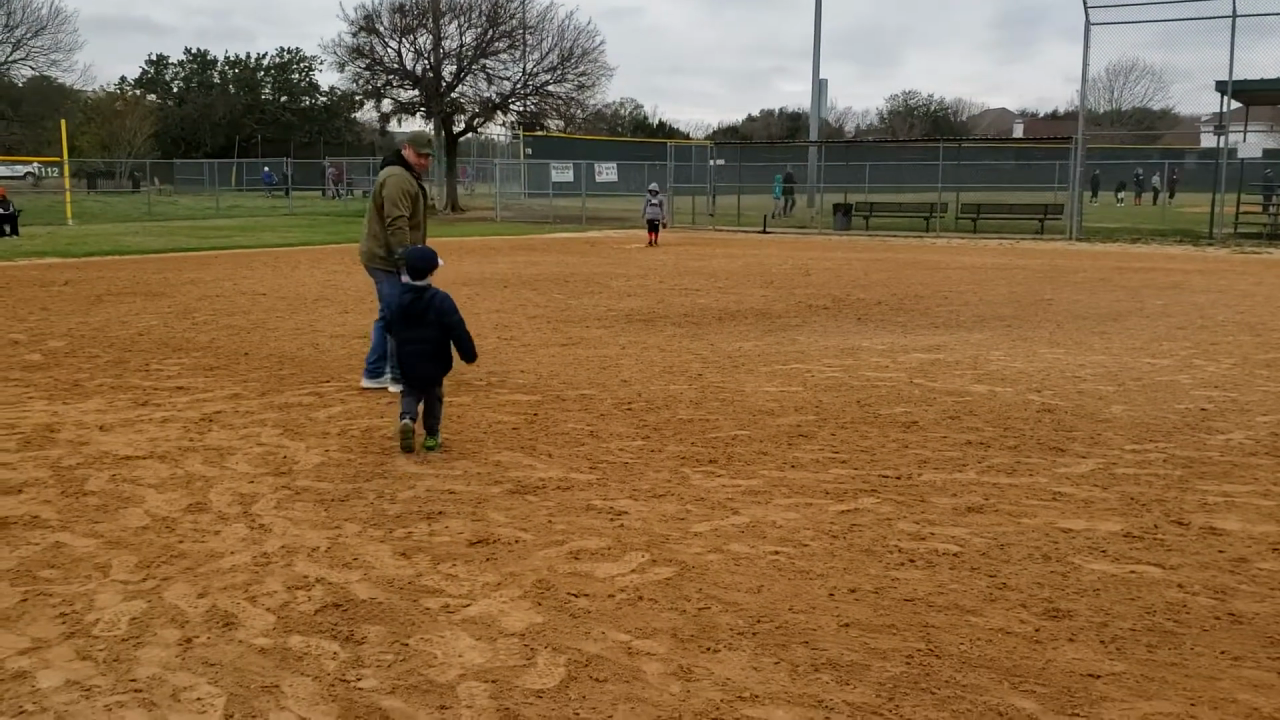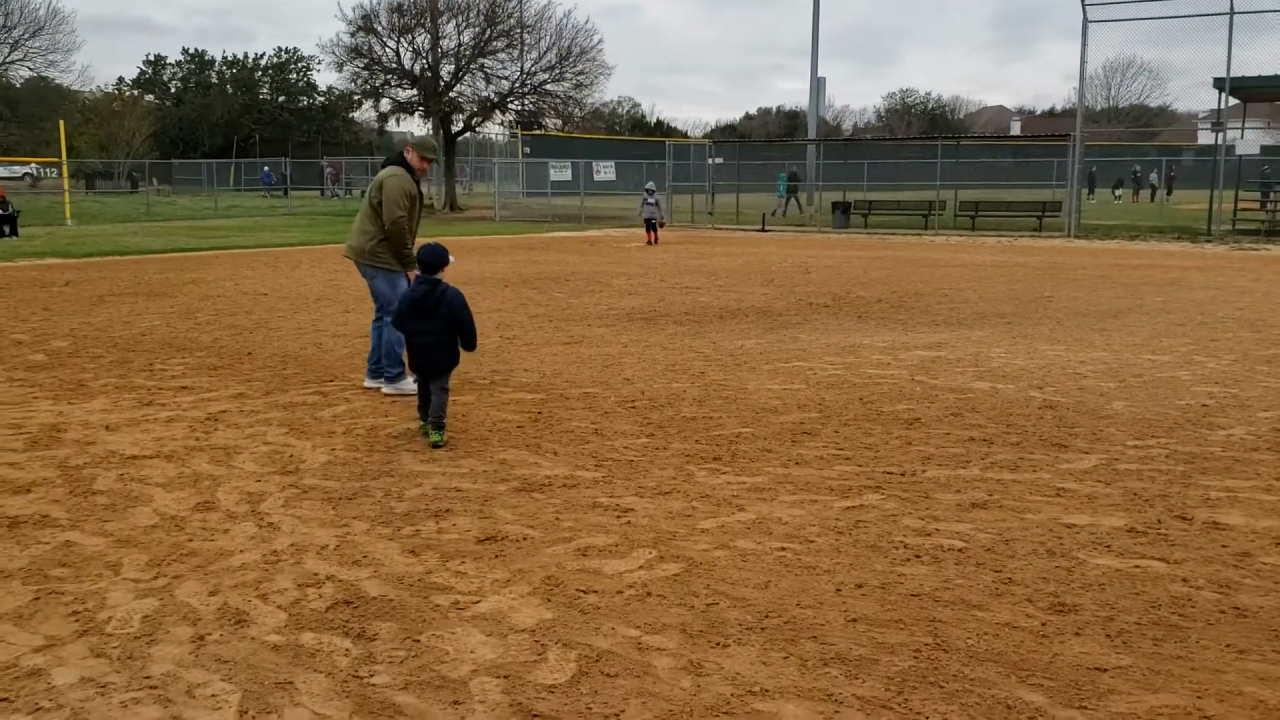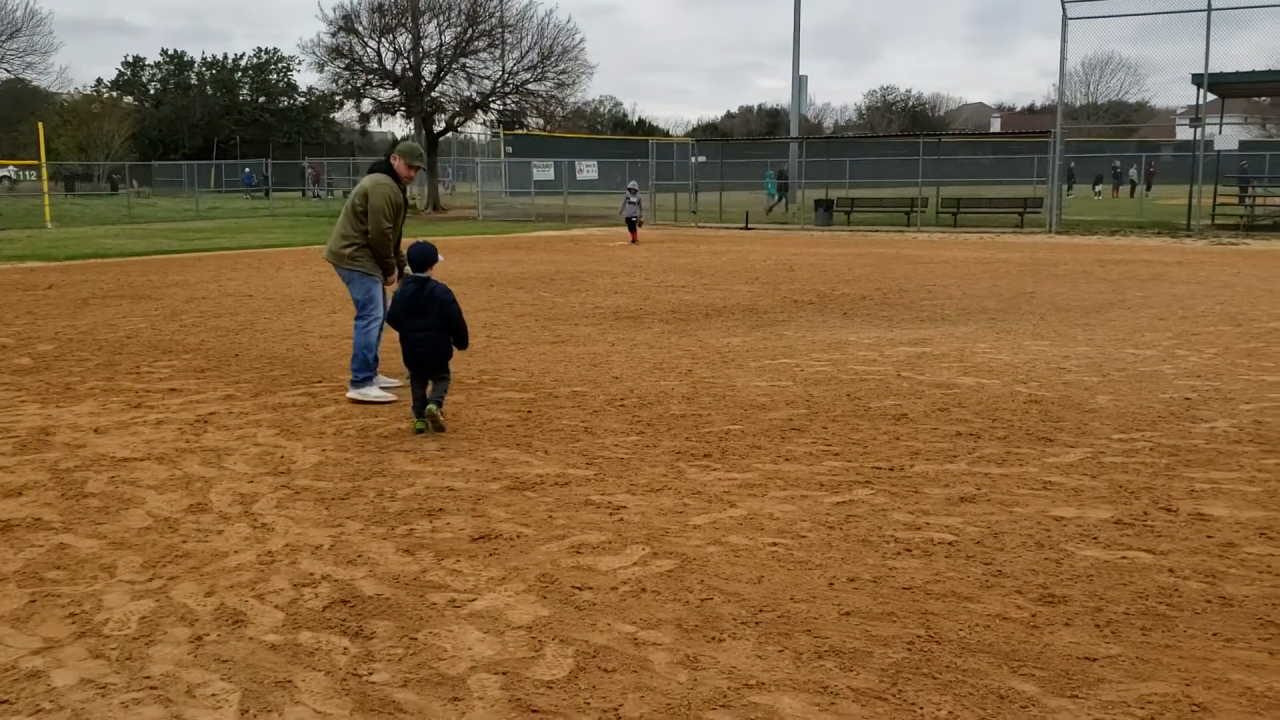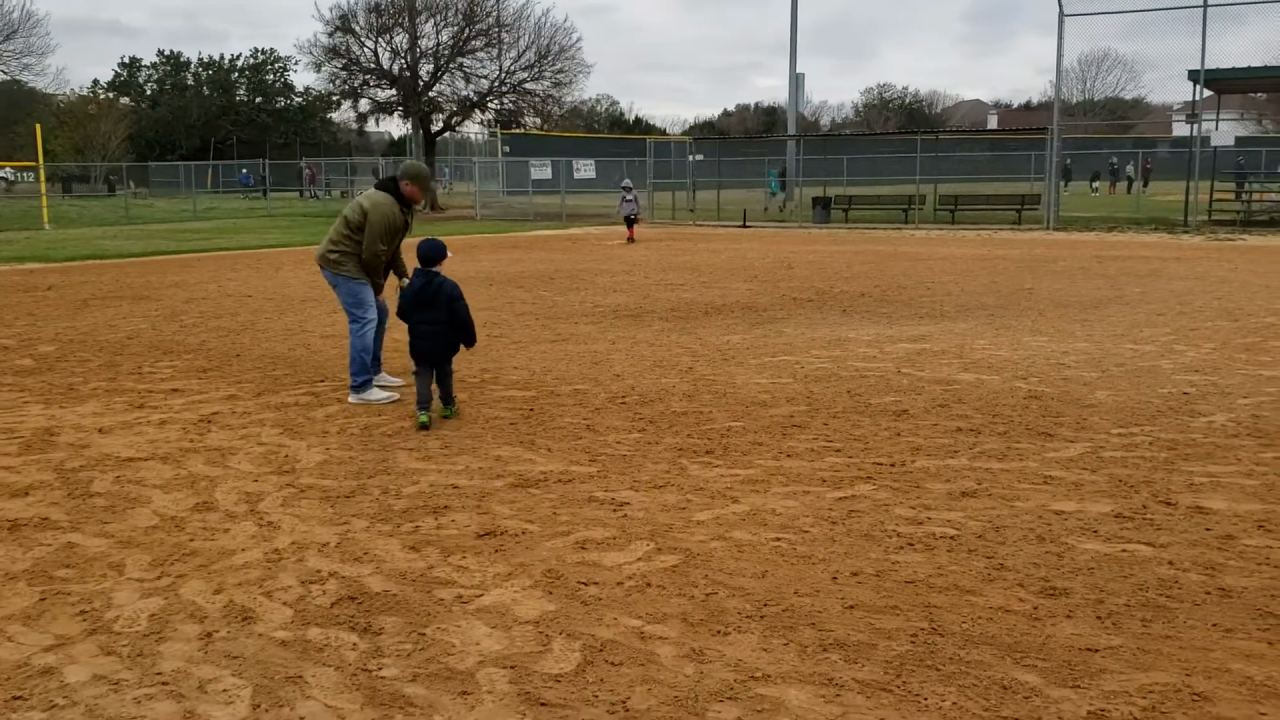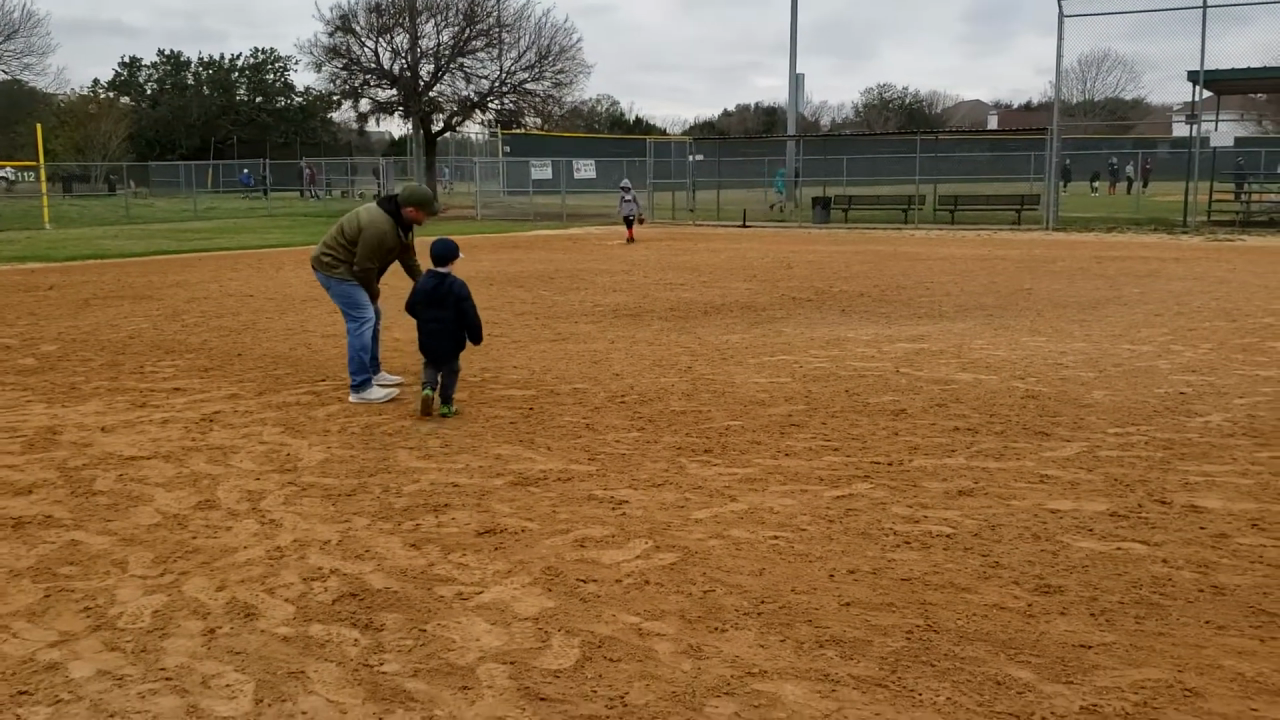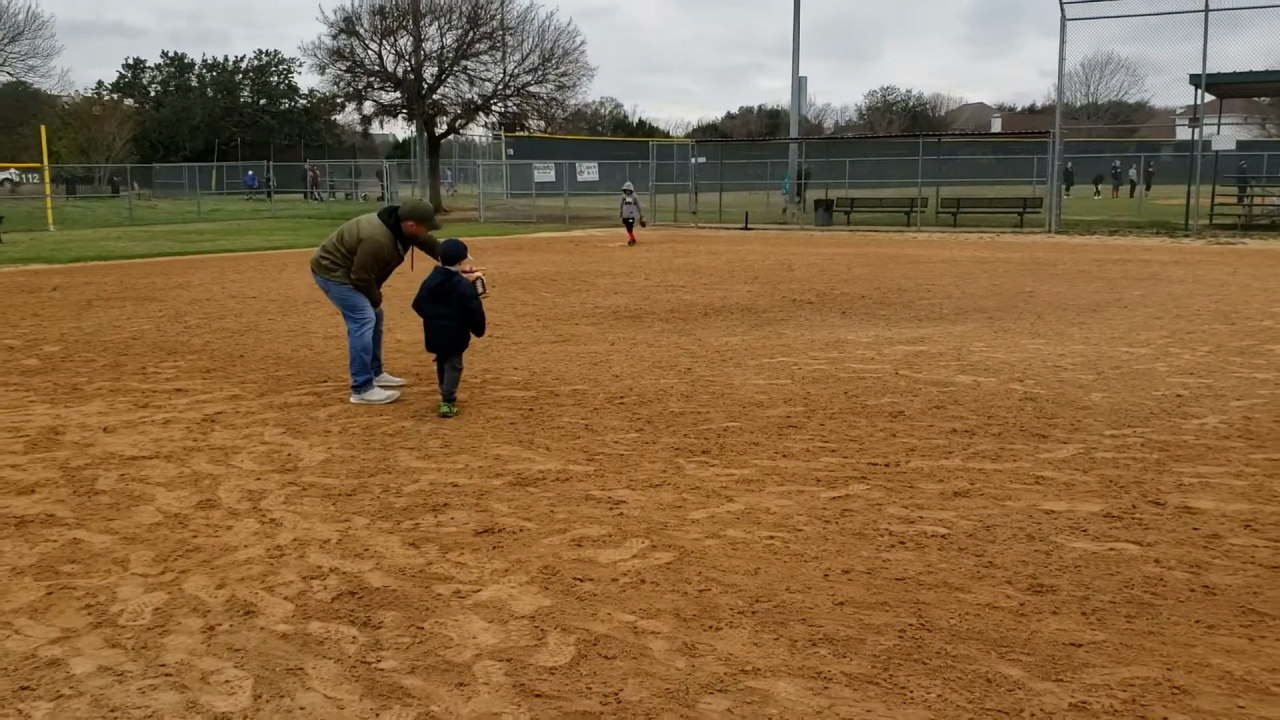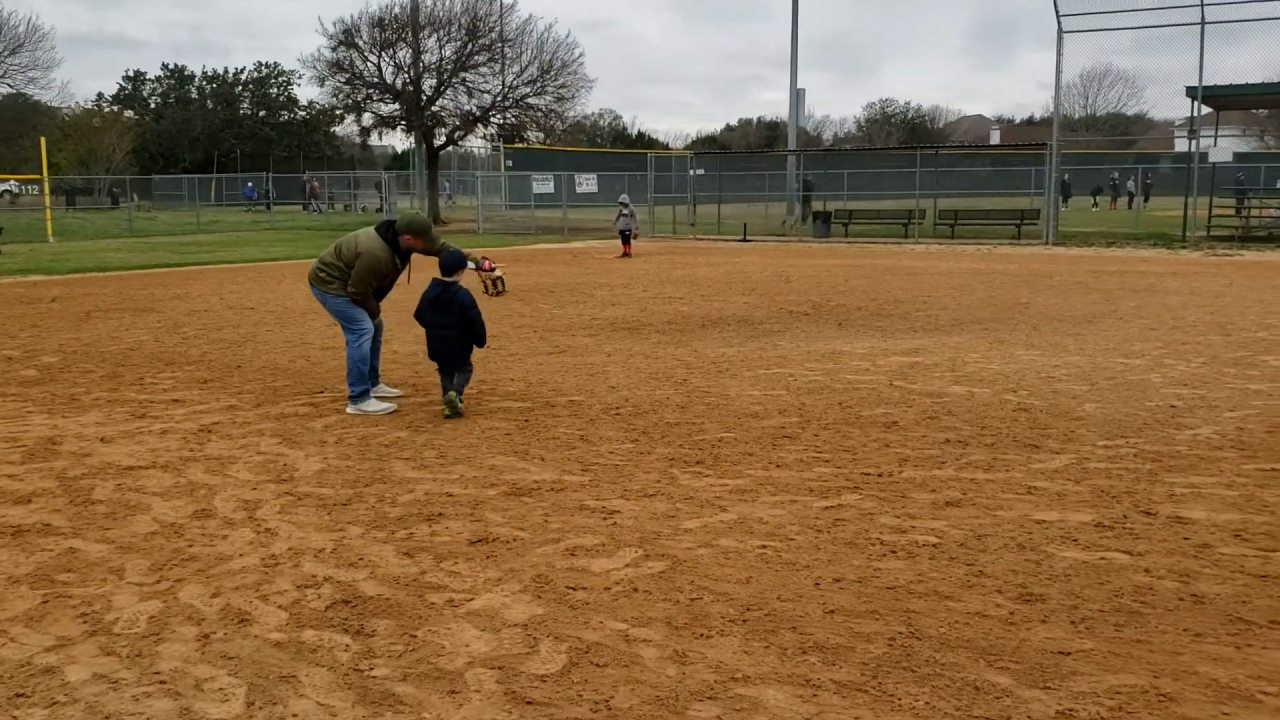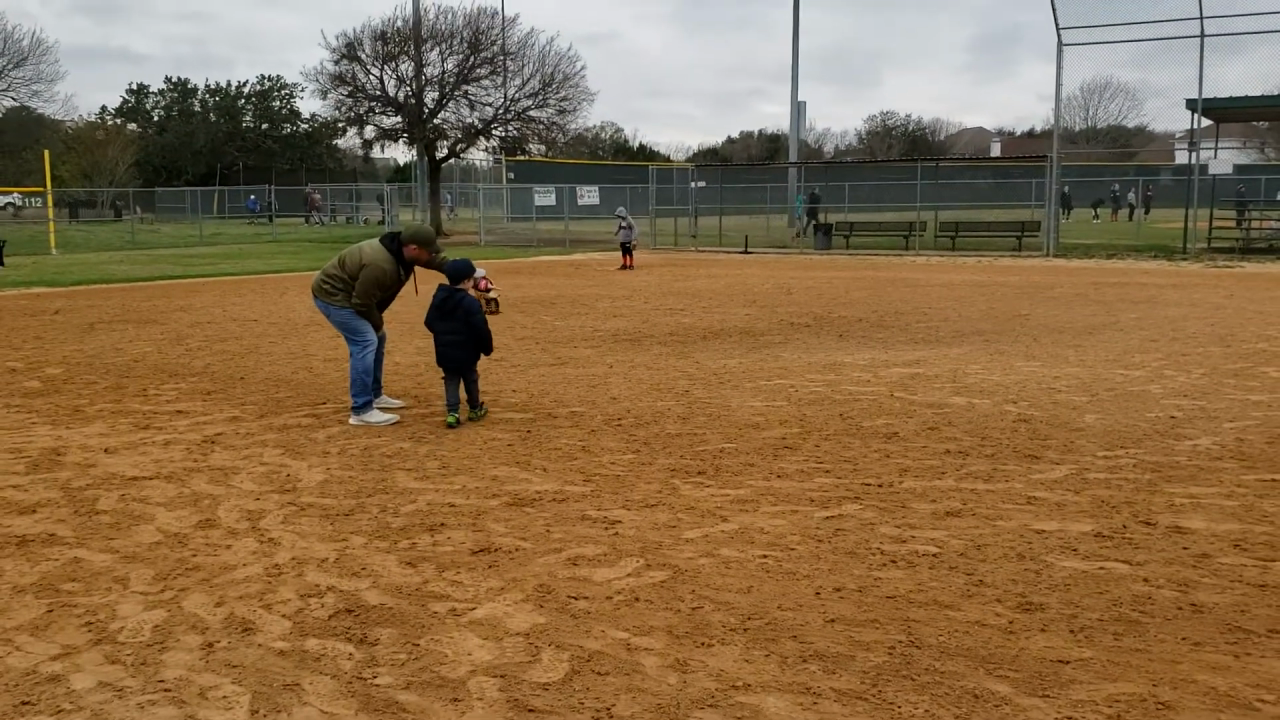
dt=0.2s
person 1, frame 1
left shoulder: (407, 176)
right shoulder: (397, 177)
right elbow: (397, 227)
left hip: (387, 259)
right hip: (390, 260)
left knee: (389, 315)
left ankle: (374, 374)
right ankle: (400, 378)
person 1, frame 2
left shoulder: (403, 178)
right shoulder: (397, 178)
left elbow: (402, 225)
right elbow: (396, 225)
left wrist: (410, 262)
right wrist: (410, 264)
left hip: (374, 256)
right hip: (379, 256)
left knee: (385, 314)
right knee: (397, 313)
left ankle: (377, 374)
right ankle: (394, 378)
person 1, frame 3
left shoulder: (389, 184)
right shoulder: (383, 186)
left elbow: (390, 234)
right elbow: (380, 234)
left wrist: (401, 264)
right wrist: (390, 270)
left hip: (357, 258)
right hip: (357, 259)
left knee: (374, 315)
right knee: (371, 317)
left ankle: (367, 375)
right ankle: (361, 384)
person 1, frame 4
left shoulder: (396, 202)
right shoulder: (384, 206)
left elbow: (391, 247)
right elbow: (372, 253)
left wrist: (403, 276)
right wrist: (377, 287)
left hip: (352, 264)
right hip: (342, 263)
left knee: (379, 314)
right knee: (365, 319)
left ankle: (373, 372)
right ankle: (361, 389)
person 1, frame 5
left shoulder: (399, 218)
right shoulder: (379, 226)
left elbow: (407, 254)
right elbow: (364, 268)
left wrist: (422, 281)
right wrist: (373, 295)
left hip: (347, 267)
right hip: (334, 267)
left knee: (371, 315)
right knee: (362, 318)
left ankle: (373, 372)
right ankle: (361, 389)
person 1, frame 6
left shoulder: (404, 225)
right shoulder: (377, 239)
left elbow: (431, 244)
right elbow: (361, 277)
right wrist: (375, 300)
left hip: (348, 270)
right hip: (331, 271)
left knee: (374, 317)
right knee: (363, 319)
left ankle: (375, 373)
right ankle: (362, 390)
person 1, frame 7
left shoulder: (402, 237)
right shoulder: (374, 254)
left elbow: (439, 247)
right elbow: (356, 291)
left wrist: (477, 263)
right wrist: (374, 312)
left hip: (351, 283)
right hip: (328, 283)
left knee: (373, 327)
right knee: (362, 330)
left ankle: (371, 384)
right ankle: (358, 400)
person 1, frame 8
left shoulder: (402, 249)
right shoulder: (380, 265)
left elbow: (438, 261)
right elbow: (362, 303)
right wrist: (377, 324)
left hip: (346, 296)
right hip: (332, 296)
left knee: (376, 339)
right knee: (366, 342)
left ankle: (374, 396)
right ankle: (361, 411)
person 2, frame 1
left shoulder: (399, 301)
right shoulder: (441, 300)
left elbow: (391, 329)
right elbow: (458, 331)
right wrist: (469, 355)
left hip: (407, 362)
right hip: (434, 362)
left knee: (410, 393)
right knee: (433, 396)
left ankle: (407, 420)
right ankle: (431, 436)
person 2, frame 2
left shoulder: (409, 294)
right shoulder: (452, 295)
left elbow: (398, 323)
right elbow: (465, 324)
right wrist: (468, 344)
left hip: (418, 354)
right hip: (443, 354)
left knee: (424, 384)
right knee: (439, 388)
left ankle: (426, 420)
right ankle: (436, 429)
person 2, frame 3
left shoulder: (401, 293)
right shoulder: (441, 291)
left elbow: (392, 320)
right elbow: (456, 320)
right wrist: (461, 342)
left hip: (411, 349)
right hip: (437, 348)
left knee: (418, 381)
right knee: (441, 377)
left ankle: (420, 418)
right ankle: (434, 406)
person 2, frame 4
left shoulder: (411, 286)
right shoulder: (449, 287)
left elbow: (402, 313)
right elbow: (462, 316)
right wrist: (469, 339)
left hip: (419, 342)
right hip: (444, 341)
left knee: (423, 374)
right knee: (444, 372)
left ankle: (423, 411)
right ankle: (448, 405)
person 2, frame 5
left shoulder: (422, 284)
right shoulder: (458, 286)
left elbow: (411, 308)
right elbow: (470, 315)
right wrist: (476, 337)
left hip: (428, 338)
right hip: (451, 338)
left knee: (431, 365)
right knee: (450, 368)
left ankle: (428, 389)
right ankle: (446, 404)
person 2, frame 6
left shoulder: (429, 281)
right shoulder: (464, 285)
left elbow: (418, 305)
right elbow: (475, 312)
right wrist: (478, 329)
left hip: (434, 335)
right hip: (455, 335)
left knee: (442, 362)
right knee: (453, 366)
left ankle: (445, 397)
right ankle: (448, 402)
person 2, frame 7
left shoulder: (430, 292)
right shoulder: (463, 295)
left elbow: (419, 315)
right elbow: (475, 321)
right wrist: (480, 340)
left hip: (436, 345)
right hip: (458, 344)
left knee: (445, 372)
right knee: (464, 369)
left ankle: (449, 404)
right ankle: (454, 394)
person 2, frame 8
left shoulder: (438, 298)
right shoulder: (470, 302)
left elbow: (430, 323)
right elbow: (481, 328)
right wrist: (487, 348)
left hip: (444, 351)
right hip: (465, 351)
left knee: (451, 380)
right knee: (470, 378)
left ankle: (452, 412)
right ankle: (475, 409)
